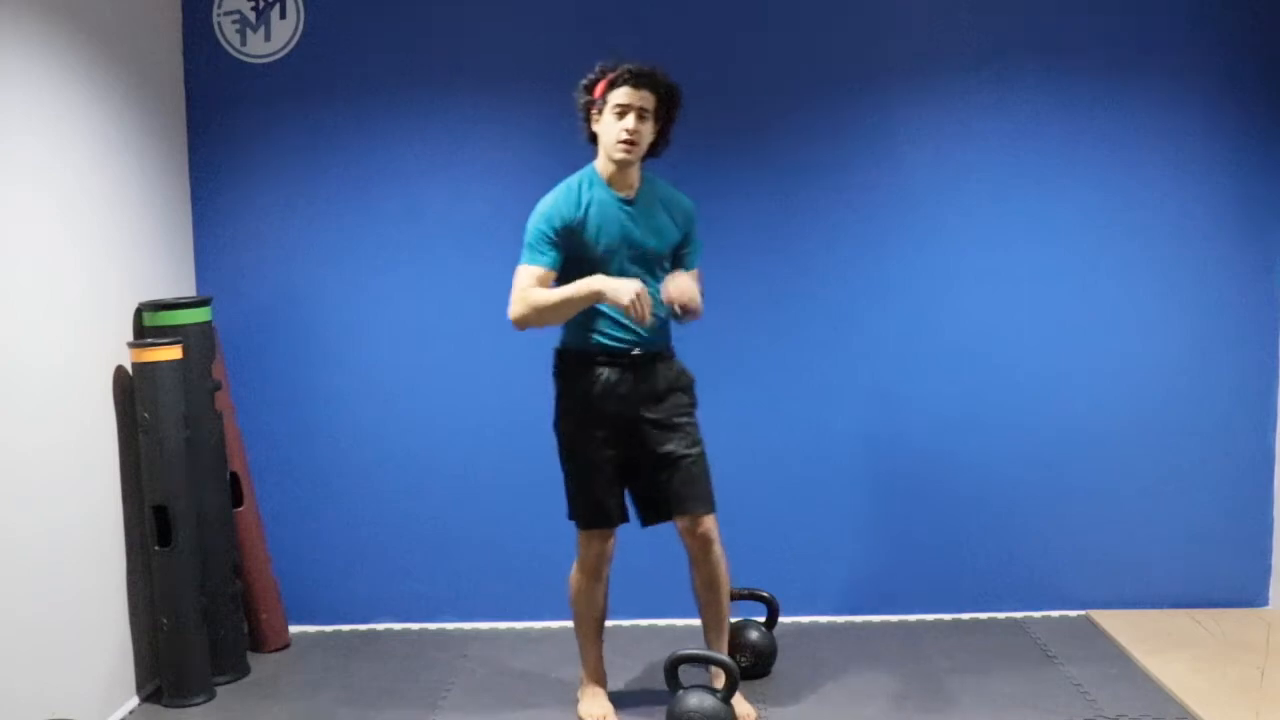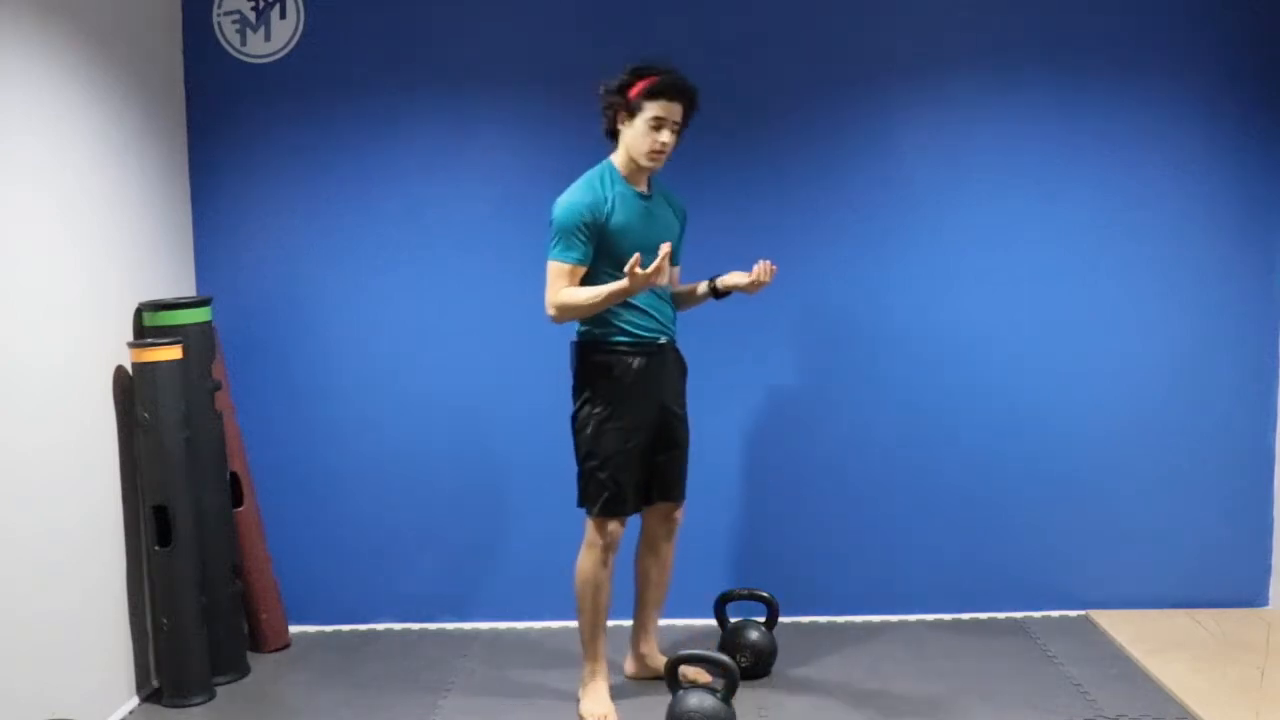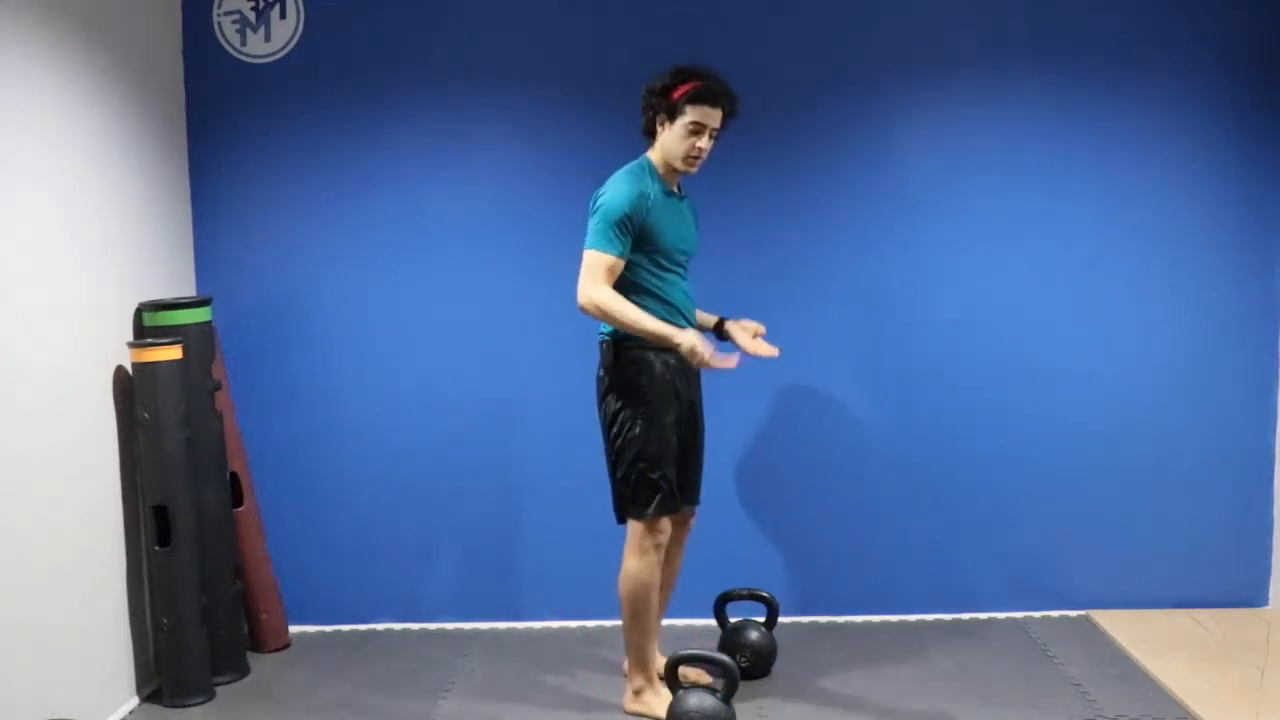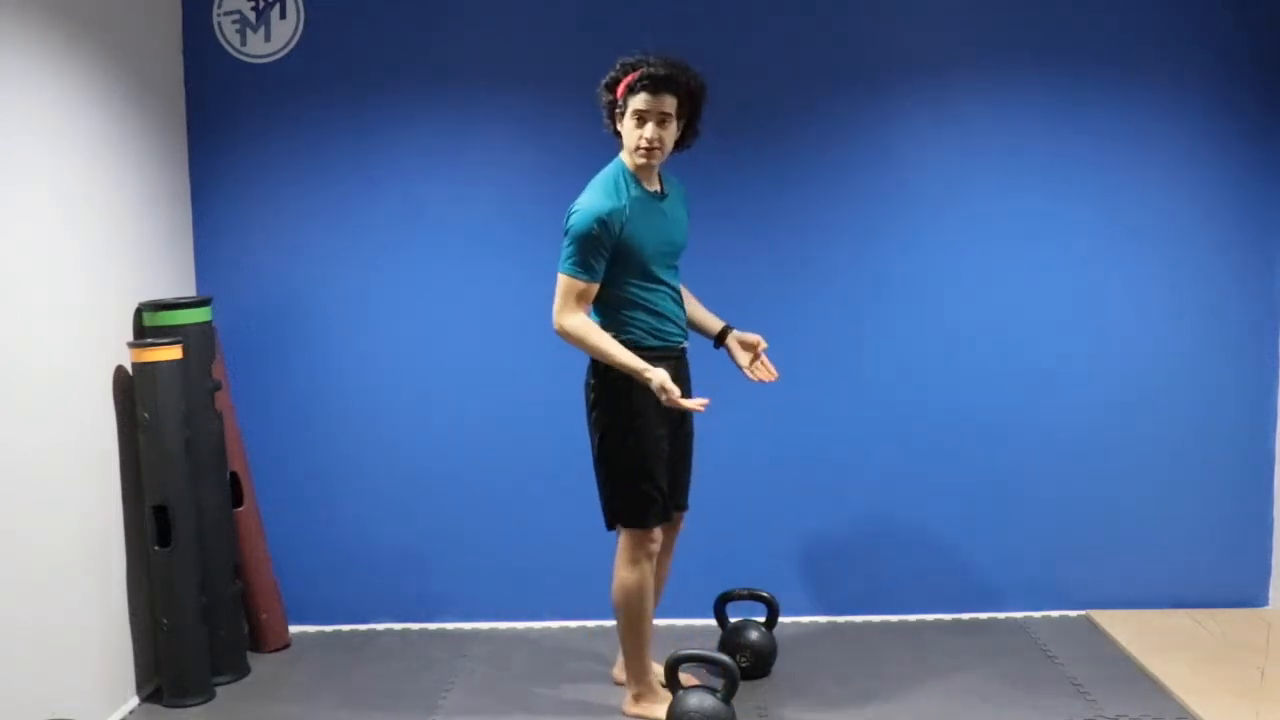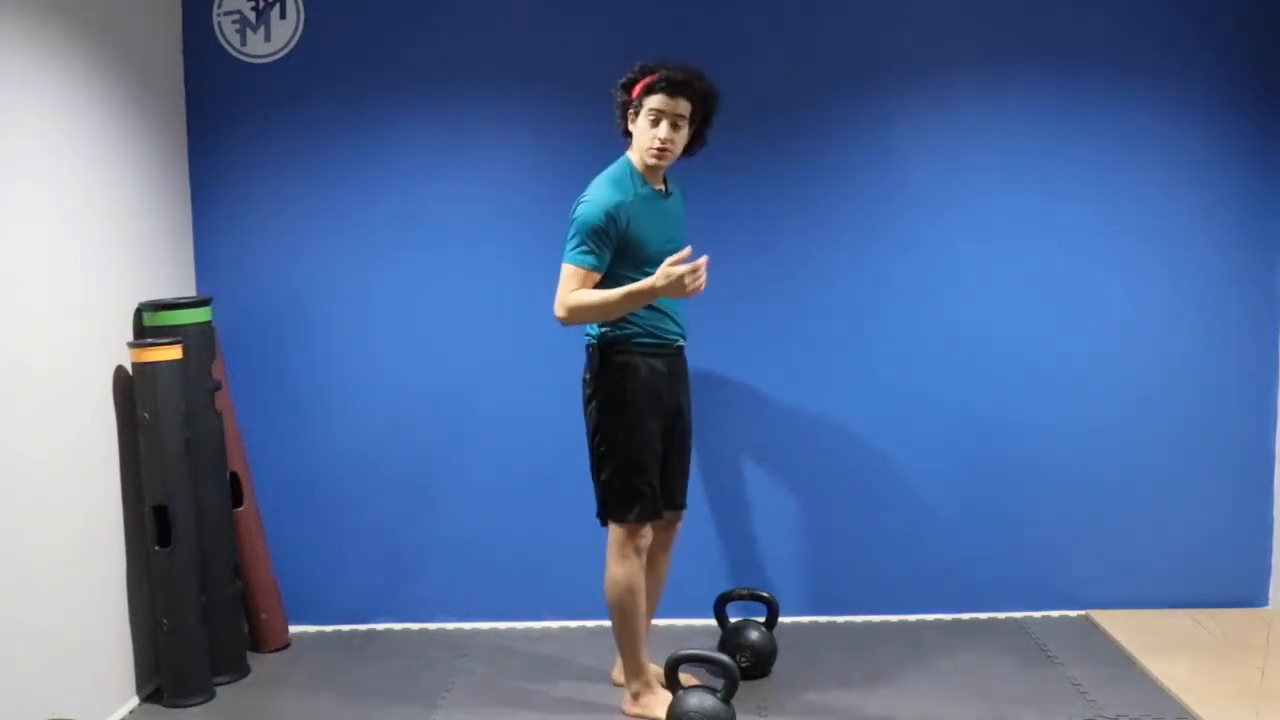
dt=1s
person 1, frame 1
left shoulder: (677, 209)
right shoulder: (560, 207)
right elbow: (521, 311)
left wrist: (687, 299)
right wrist: (595, 287)
left hip: (662, 378)
right hip: (592, 382)
left knee: (701, 530)
right knee: (595, 544)
person 1, frame 2
left shoulder: (669, 204)
right shoulder: (582, 201)
right elbow: (557, 303)
left wrist: (721, 284)
right wrist: (627, 285)
left hip: (664, 367)
right hip: (608, 372)
left knee: (665, 516)
right knee: (606, 528)
left ankle: (644, 651)
person 1, frame 3
left shoulder: (681, 200)
right shoulder: (624, 194)
right elbow: (593, 294)
left wrist: (720, 325)
right wrist: (677, 338)
left hip: (676, 372)
right hip: (637, 371)
left knee: (679, 520)
right knee: (649, 528)
left ankle: (648, 654)
person 1, frame 4
left shoulder: (672, 193)
right shoulder: (598, 209)
right elbow: (566, 316)
left wrist: (724, 334)
right wrist: (642, 372)
left hip: (672, 376)
right hip: (628, 383)
left knee: (667, 527)
right knee: (640, 537)
left ankle: (634, 660)
person 1, frame 5
left shoulder: (671, 193)
right shoulder: (604, 201)
right elbow: (567, 304)
right wrist: (653, 288)
left hip: (670, 366)
right hip: (624, 371)
left knee: (666, 523)
right knee: (631, 531)
left ankle: (634, 660)
